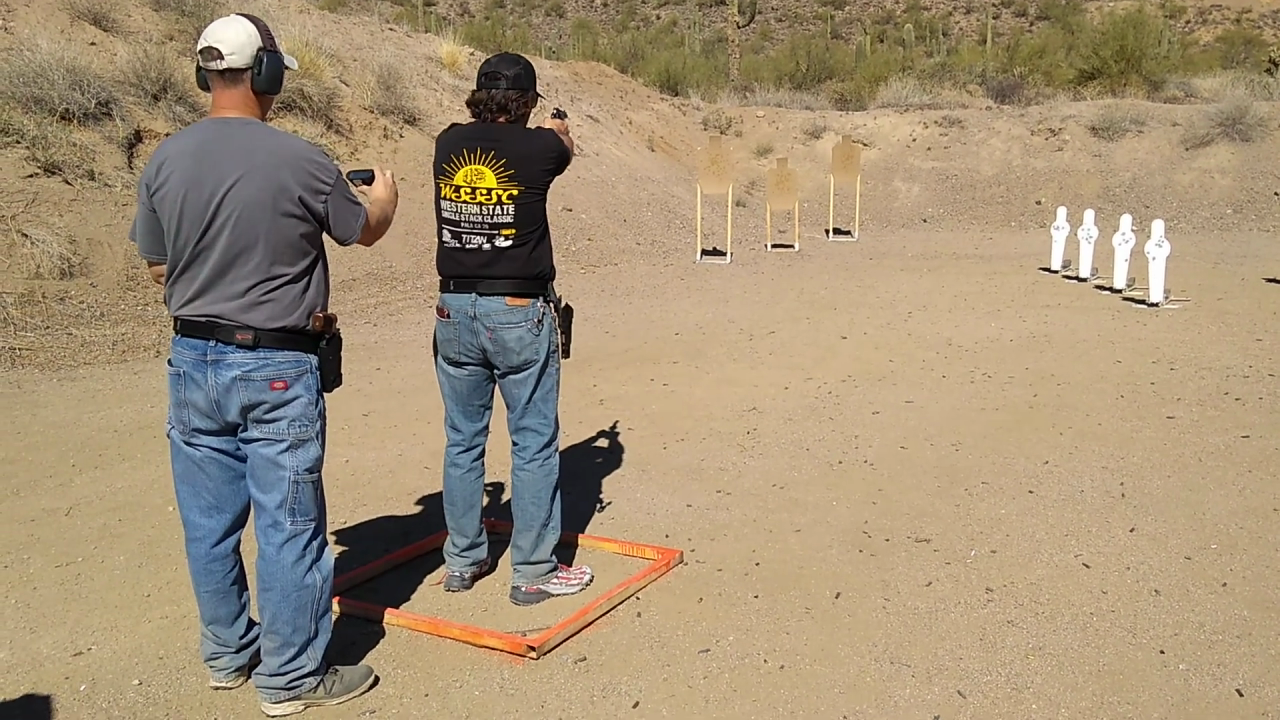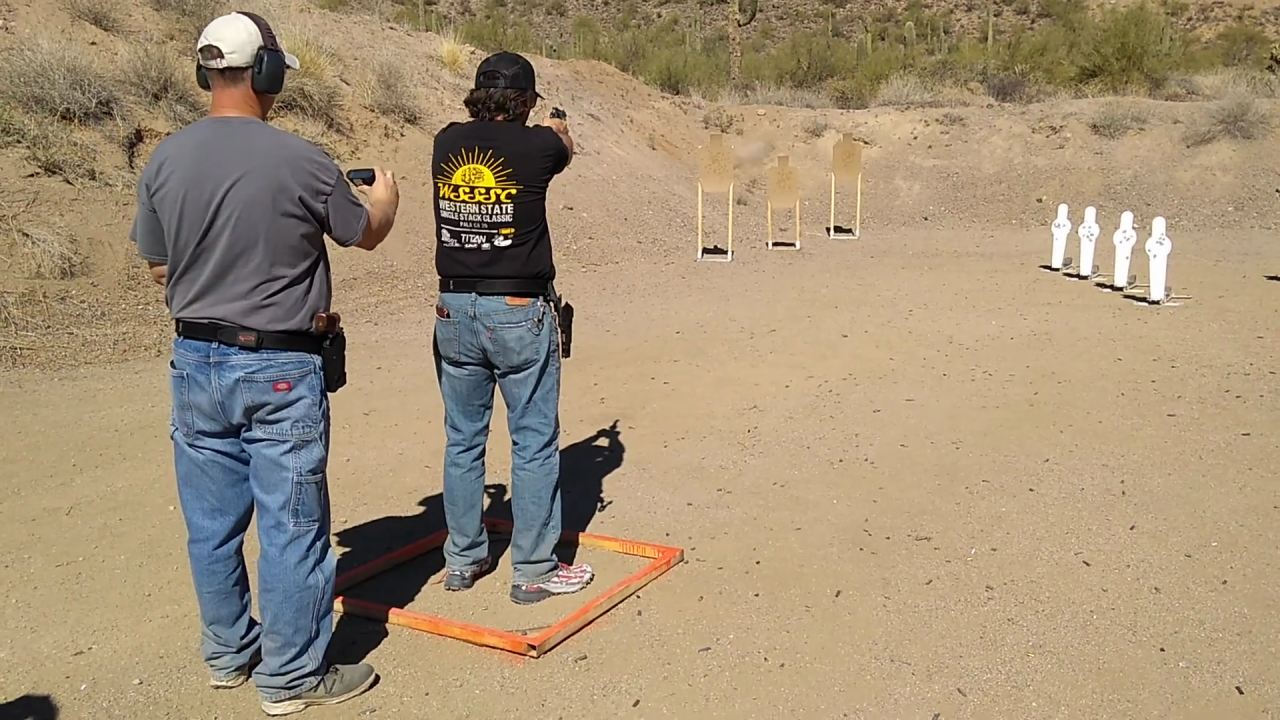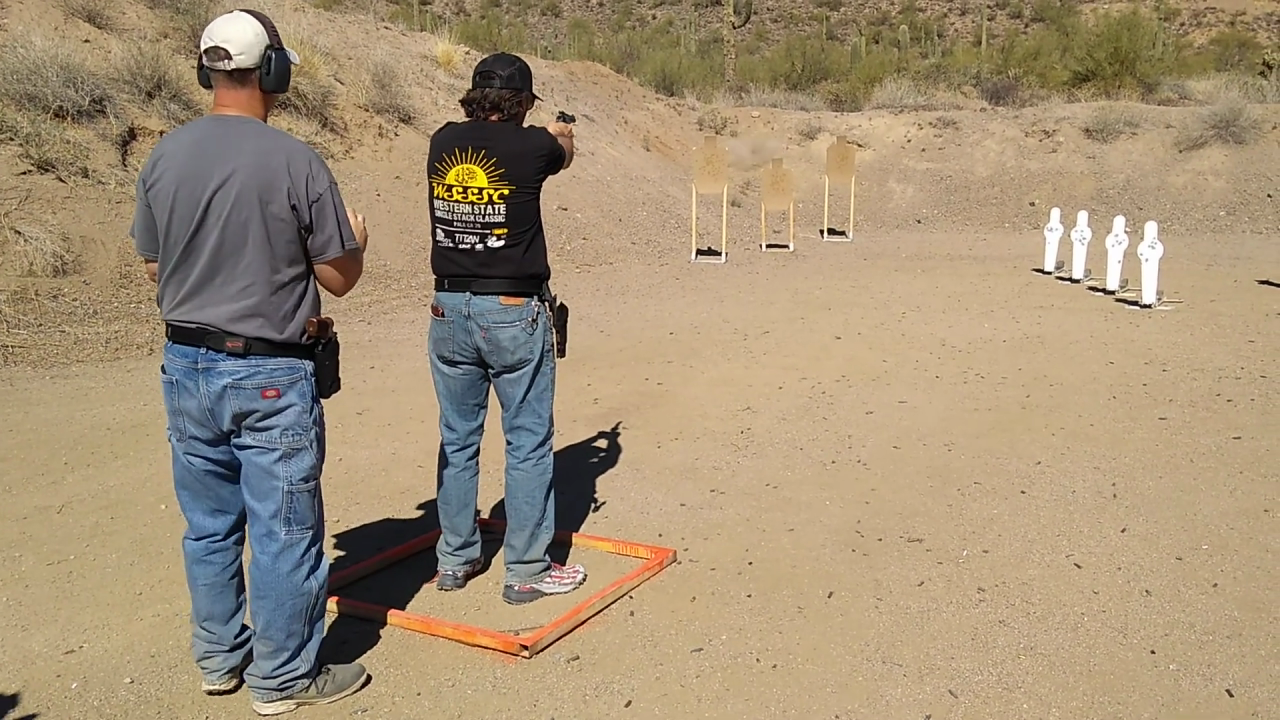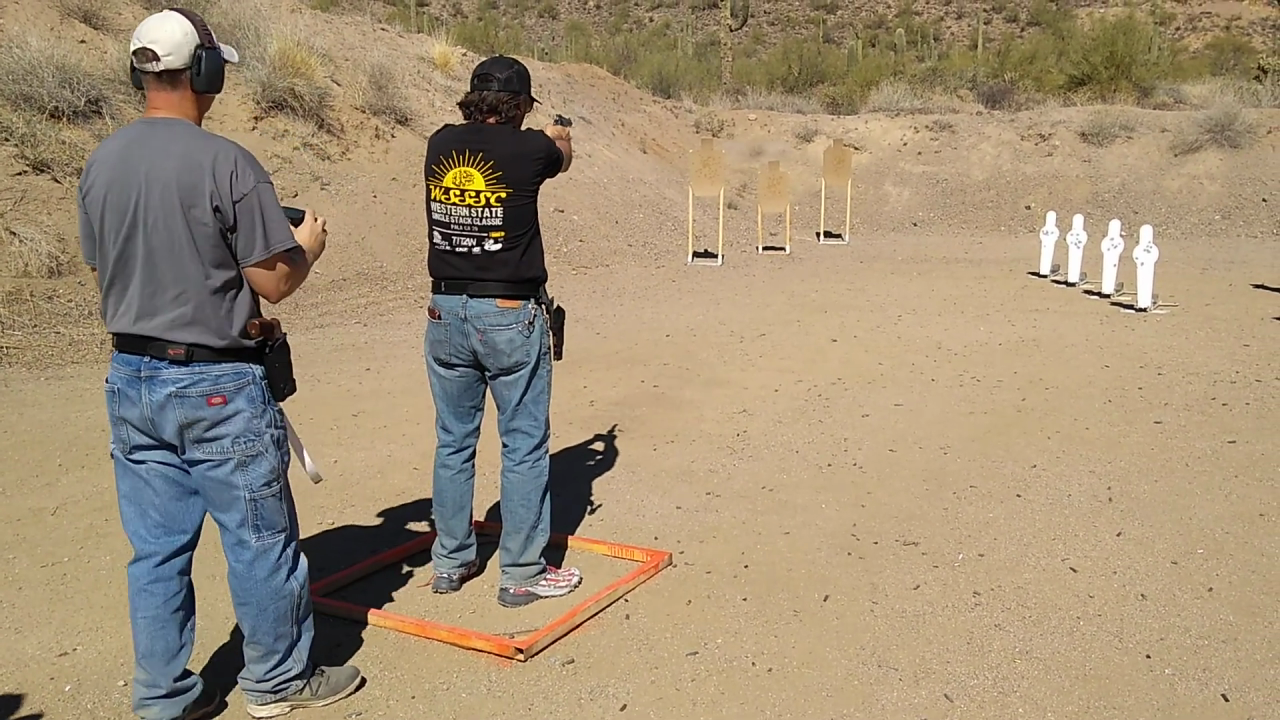
dt=0.5s
person 1, frame 1
left shoulder: (164, 161)
right shoulder: (300, 161)
left elbow: (159, 268)
right elbow: (365, 231)
right wrist: (385, 197)
left hip: (194, 362)
right hip: (275, 370)
left knee: (209, 521)
right knee: (288, 525)
left ankle: (228, 653)
person 1, frame 2
left shoulder: (163, 160)
right shoulder: (300, 161)
left elbow: (159, 268)
right elbow: (367, 234)
right wrist: (385, 197)
left hip: (195, 362)
right hip: (279, 370)
left knee: (211, 523)
right knee: (291, 526)
left ankle: (228, 652)
person 1, frame 3
left shoulder: (163, 156)
right shoulder: (297, 163)
left elbow: (155, 266)
right elbow: (340, 278)
right wrist: (356, 240)
left hip: (186, 365)
right hip: (270, 374)
left knee: (209, 526)
right knee: (283, 531)
left ankle: (219, 656)
person 1, frame 4
left shoulder: (100, 163)
right shoulder: (225, 163)
left elbow: (102, 270)
right elbow: (274, 281)
right wrist: (308, 246)
left hip: (131, 377)
right hip: (216, 383)
left knee: (156, 548)
right knee: (261, 539)
person 2, frame 1
left shoulder: (448, 143)
right shoulder: (538, 147)
right elbow: (565, 148)
right wrist: (559, 130)
left hip: (456, 310)
right hip: (519, 313)
left knee: (462, 440)
right knee: (533, 444)
left ankle: (463, 559)
right ankle: (534, 571)
person 2, frame 2
left shoulder: (446, 142)
right shoulder: (536, 145)
right elbow: (565, 150)
right wrist: (556, 129)
left hip: (455, 310)
right hip: (519, 312)
left knee: (462, 440)
right knee: (534, 443)
left ankle: (463, 559)
right ankle: (534, 570)
person 2, frame 3
left shoulder: (443, 142)
right shoulder: (532, 146)
right elbow: (564, 154)
right wrist: (561, 134)
left hip: (450, 310)
right hip: (513, 312)
left knee: (457, 439)
right knee: (527, 443)
left ankle: (455, 558)
right ankle: (527, 570)
person 2, frame 4
left shoulder: (440, 144)
right shoulder: (530, 149)
right elbow: (562, 159)
right wrist: (559, 138)
left hip: (446, 311)
right hip: (510, 315)
left knee: (453, 442)
right knee: (524, 446)
left ankle: (450, 561)
right ankle: (522, 574)
